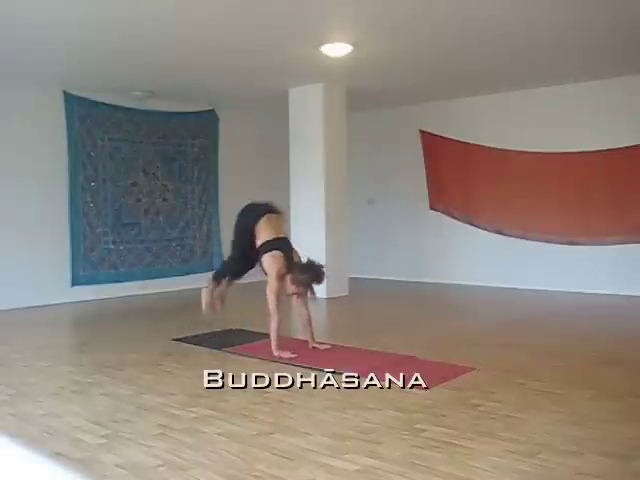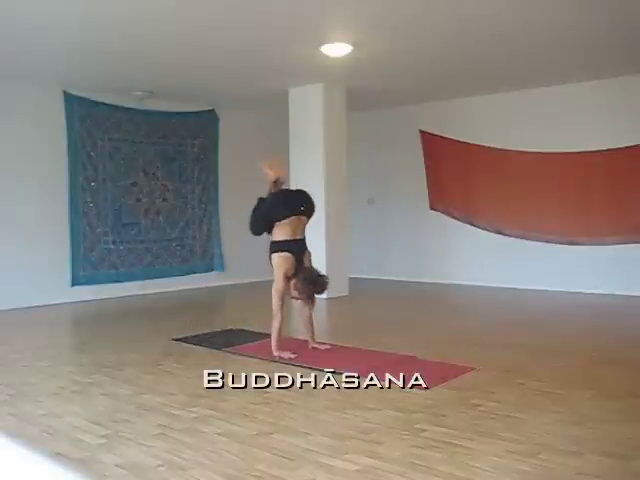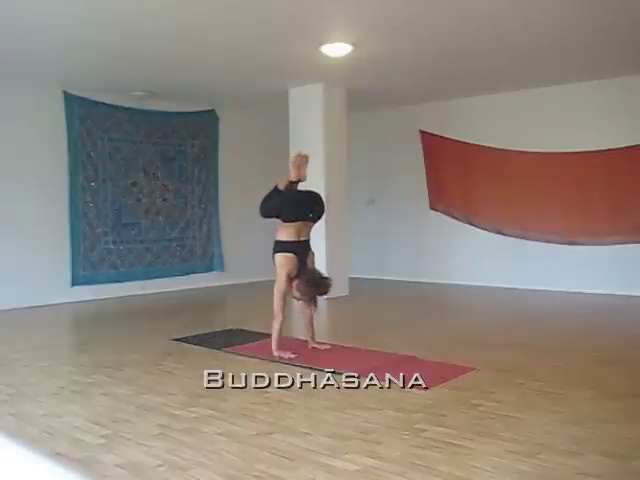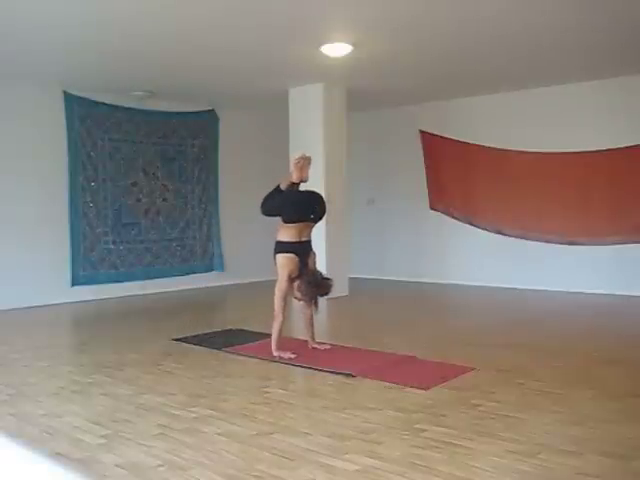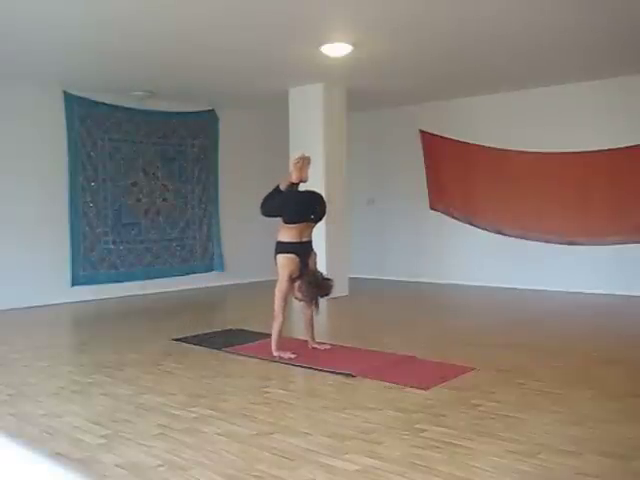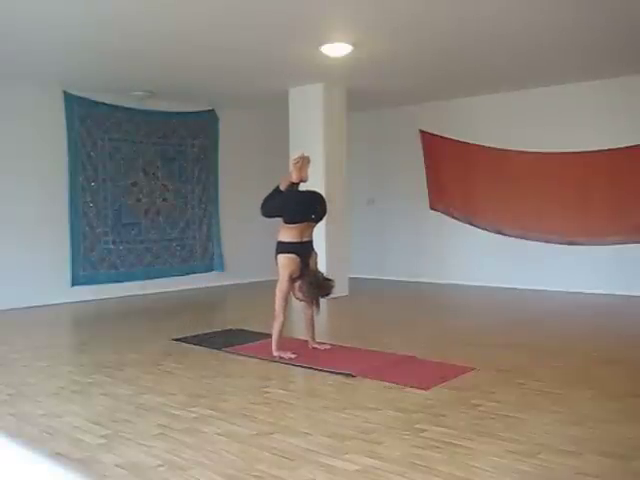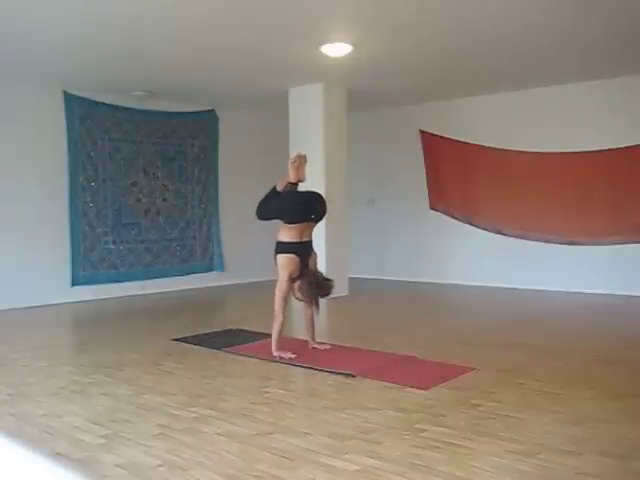
dt=0.4s
person 1, frame 1
left shoulder: (296, 268)
right shoulder: (275, 269)
left elbow: (302, 307)
right elbow: (273, 313)
left wrist: (312, 341)
right wrist: (276, 349)
right hip: (252, 215)
left knee: (245, 265)
right knee: (237, 262)
left ankle: (222, 287)
right ankle: (213, 286)
person 1, frame 2
left shoulder: (305, 270)
right shoulder: (283, 273)
left elbow: (307, 308)
right elbow: (277, 315)
left wrist: (312, 341)
right wrist: (275, 350)
right hip: (280, 206)
right knee: (256, 229)
left ankle: (275, 181)
right ankle: (274, 180)
person 1, frame 3
left shoulder: (308, 273)
right shoulder: (286, 275)
left elbow: (308, 309)
right elbow: (278, 315)
left wrist: (312, 341)
right wrist: (275, 350)
right hip: (293, 208)
person 1, frame 4
left shoulder: (308, 272)
right shoulder: (287, 274)
left elbow: (308, 308)
right elbow: (279, 314)
left wrist: (312, 341)
right wrist: (275, 350)
right hip: (294, 208)
person 1, frame 5
left shoulder: (309, 271)
right shoulder: (288, 275)
left elbow: (308, 309)
right elbow: (279, 315)
left wrist: (312, 341)
right wrist: (275, 350)
person 1, frame 6
left shoulder: (310, 271)
right shoulder: (288, 274)
left elbow: (309, 309)
right elbow: (279, 314)
left wrist: (312, 341)
right wrist: (275, 350)
person 1, frame 7
left shoulder: (309, 271)
right shoulder: (288, 274)
left elbow: (309, 308)
right elbow: (279, 315)
left wrist: (312, 341)
right wrist: (275, 350)
right hip: (296, 208)
